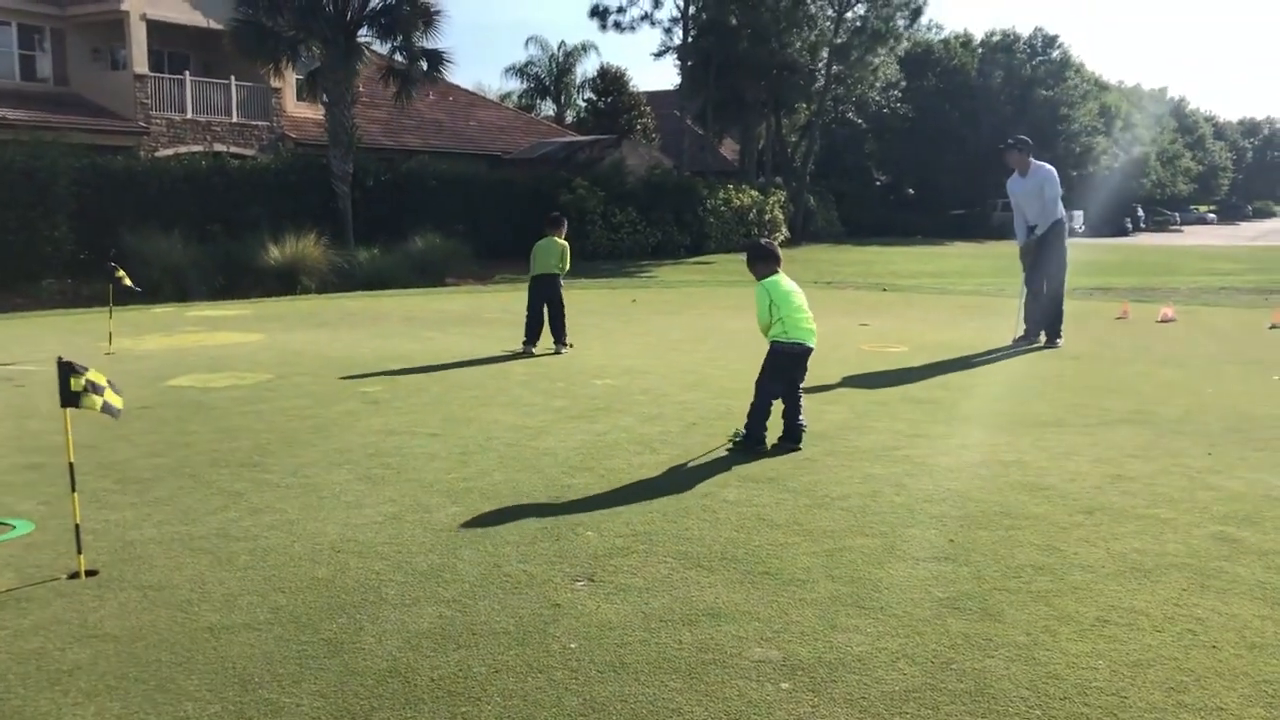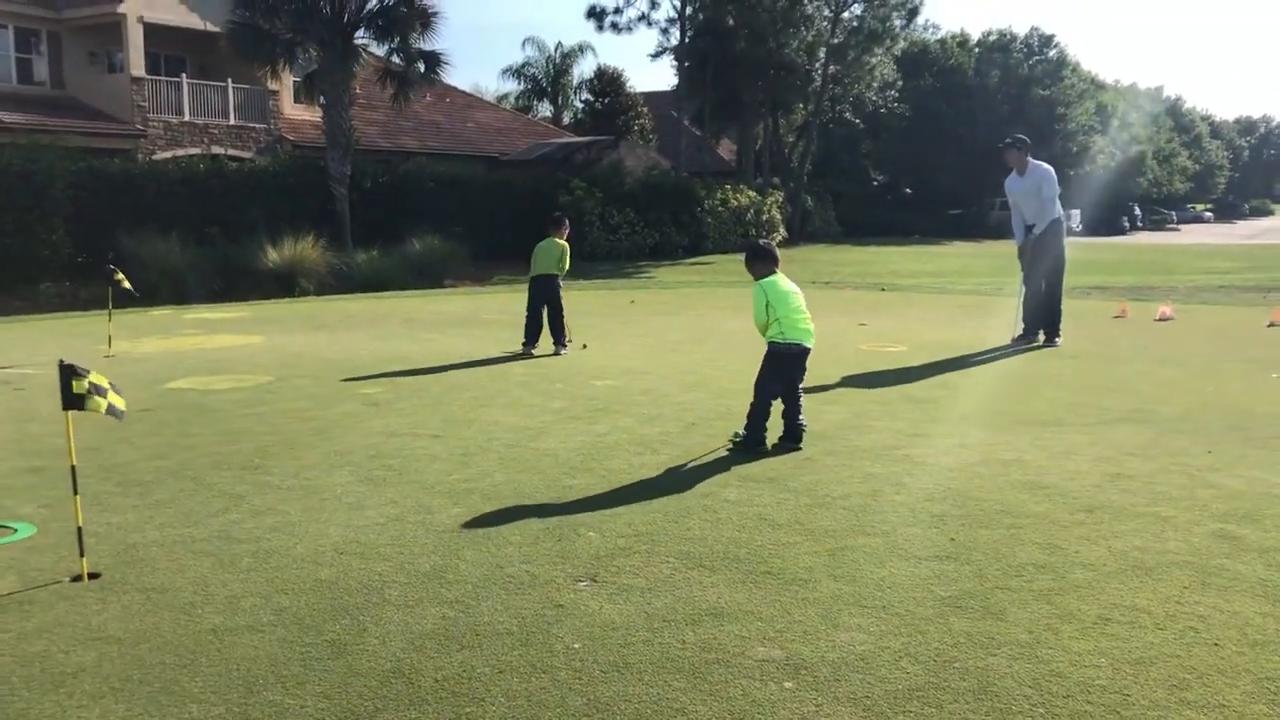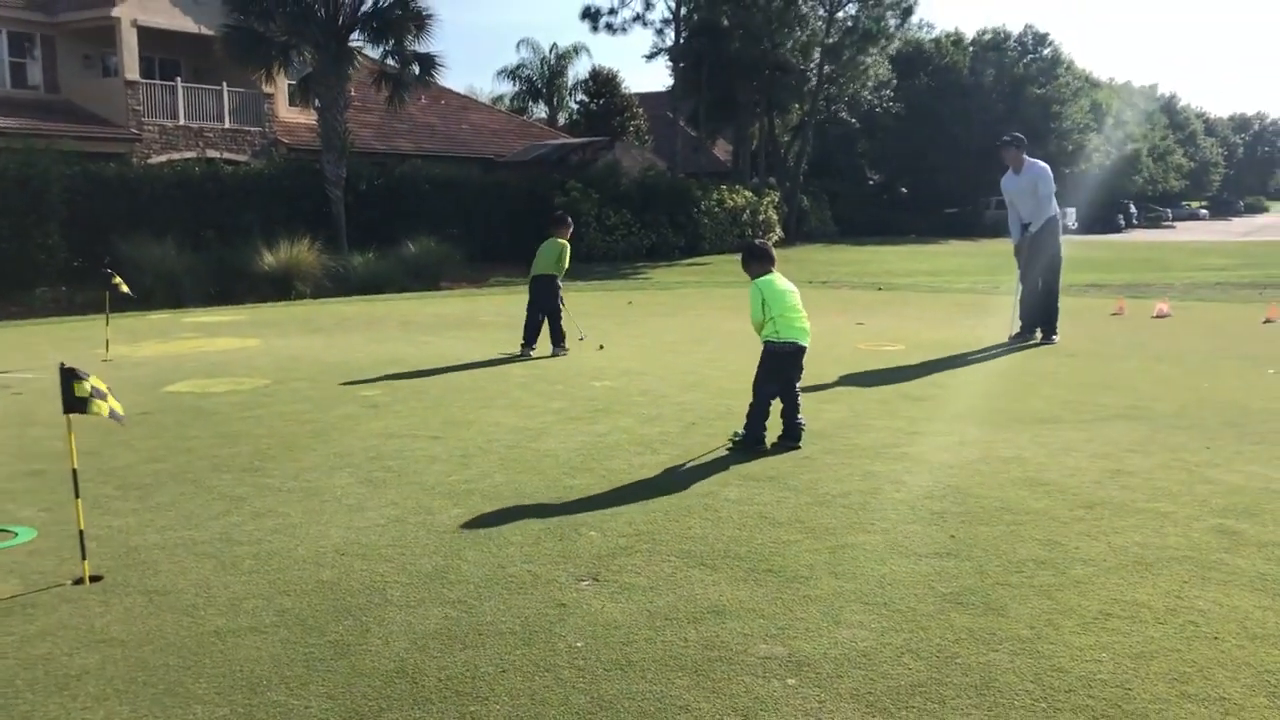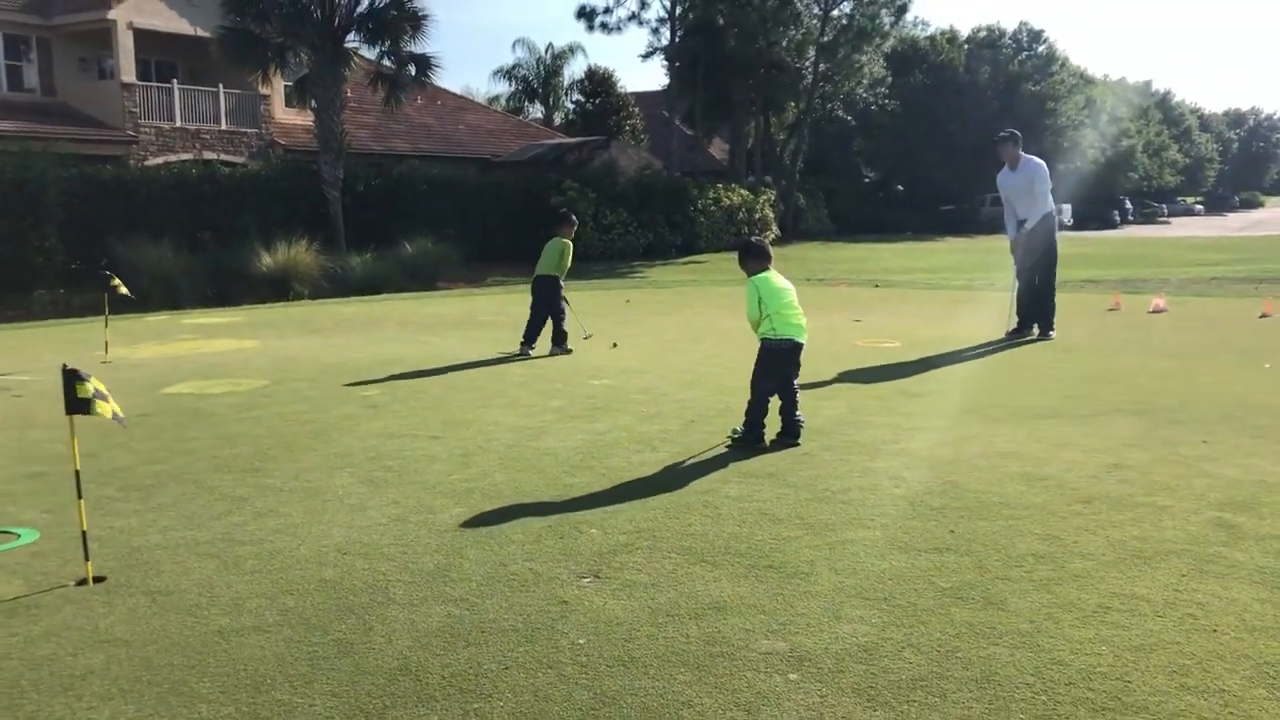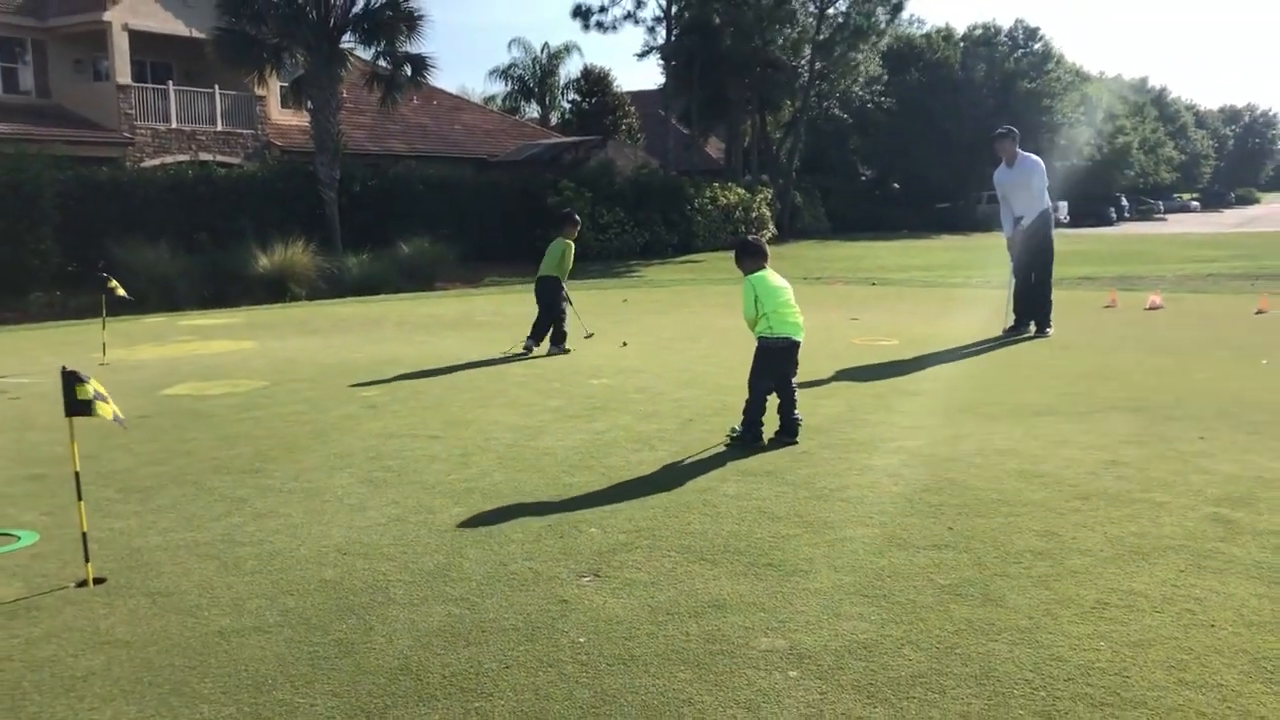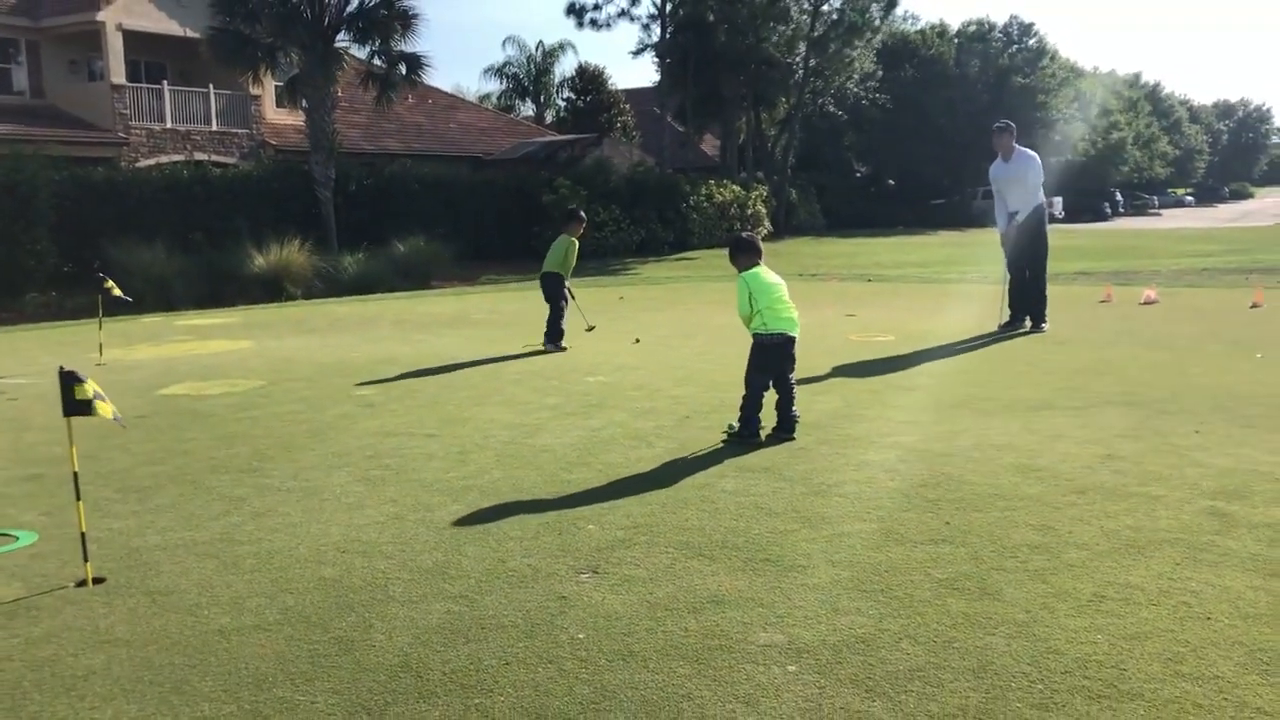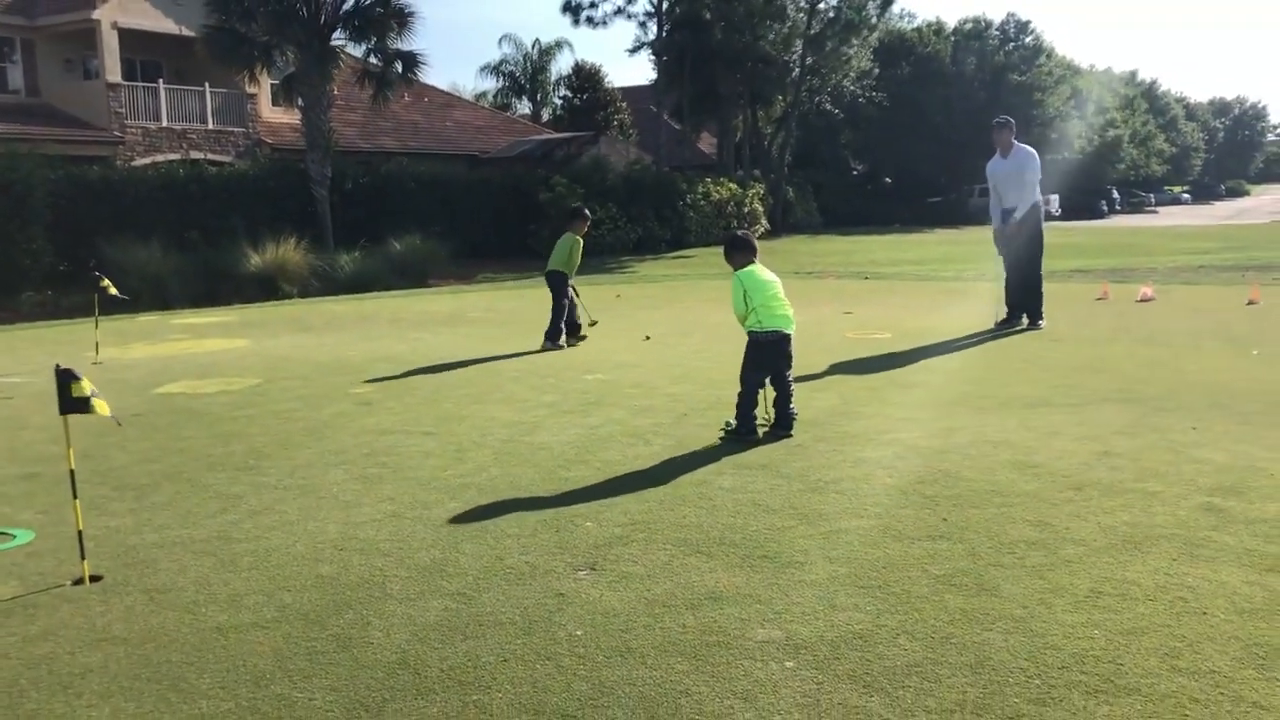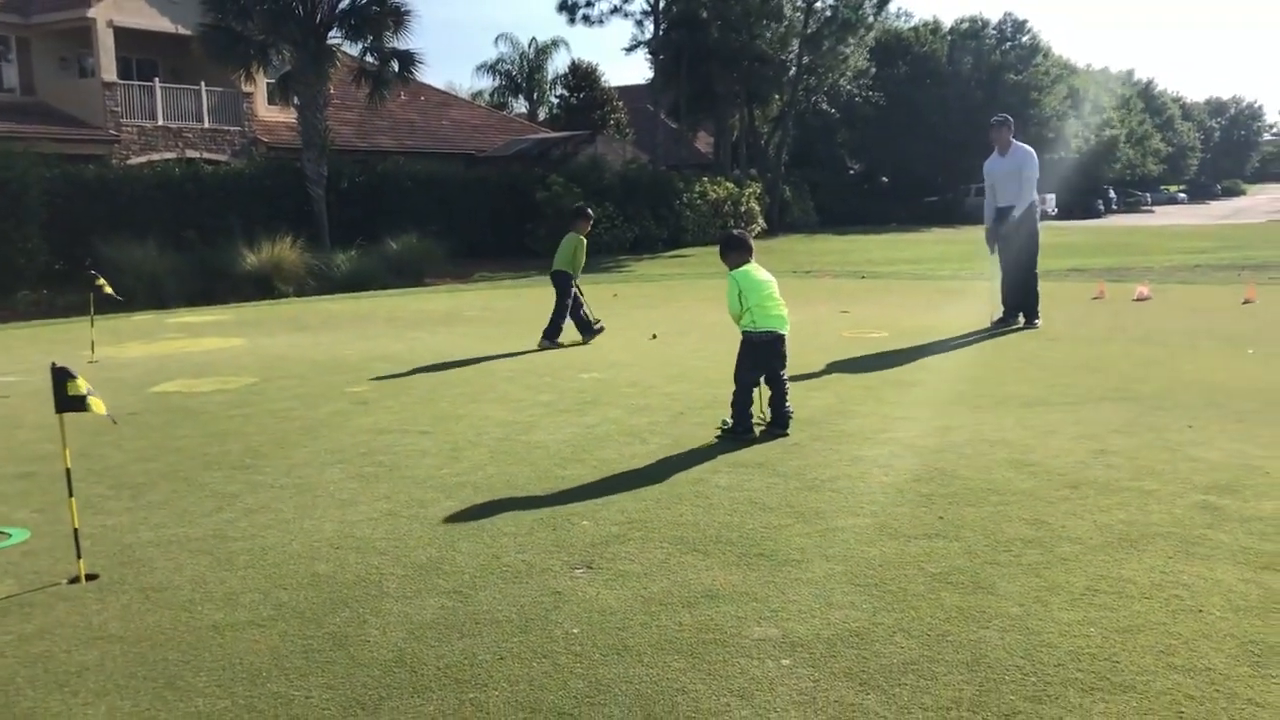
dt=0.1s
person 1, frame 1
left shoulder: (765, 286)
right shoulder: (793, 285)
left elbow: (764, 320)
right elbow: (794, 316)
left wrist: (771, 336)
left hip: (784, 344)
right hip: (805, 343)
left knee: (764, 391)
right knee: (792, 391)
left ankle: (755, 439)
right ankle: (793, 436)
person 1, frame 2
left shoulder: (763, 286)
right shoulder: (792, 286)
left elbow: (761, 320)
right elbow: (795, 315)
left wrist: (768, 335)
left hip: (782, 345)
right hip: (804, 343)
left knee: (764, 391)
right knee: (793, 391)
left ankle: (754, 439)
right ankle: (793, 436)
person 1, frame 3
left shoulder: (759, 285)
right shoulder: (788, 285)
left elbow: (757, 319)
right elbow: (792, 315)
left wrist: (765, 335)
left hip: (778, 344)
right hip: (799, 342)
left knee: (762, 391)
right knee: (790, 390)
left ankle: (754, 438)
right ankle: (792, 435)
person 1, frame 4
left shoulder: (755, 283)
right shoulder: (785, 282)
left elbow: (753, 316)
right elbow: (788, 312)
left wrist: (761, 332)
left hip: (774, 342)
right hip: (797, 339)
left knee: (761, 389)
right knee: (789, 387)
left ankle: (753, 435)
right ankle: (790, 432)
person 1, frame 5
left shoulder: (751, 281)
right shoulder: (781, 281)
left elbow: (750, 315)
right elbow: (785, 311)
left wrist: (758, 331)
left hip: (771, 340)
right hip: (793, 338)
left knee: (758, 388)
right knee: (787, 386)
left ankle: (751, 434)
right ankle: (789, 430)
person 1, frame 6
left shoulder: (745, 279)
right shoulder: (775, 277)
left elbow: (745, 312)
right elbow: (781, 307)
left wrist: (753, 327)
left hip: (767, 336)
right hip: (789, 334)
left knee: (754, 384)
right knee: (785, 382)
left ankle: (748, 430)
right ankle: (786, 427)
person 1, frame 7
left shoulder: (740, 276)
right shoulder: (770, 275)
left elbow: (740, 310)
left wrist: (749, 326)
left hip: (762, 334)
right hip: (784, 331)
left knee: (750, 381)
right knee: (782, 380)
left ankle: (745, 427)
right ankle: (784, 423)
person 1, frame 8
left shoulder: (735, 276)
right shoulder: (766, 275)
left elbow: (734, 310)
left wrist: (744, 324)
left hip: (756, 334)
right hip: (779, 331)
left knee: (744, 380)
right knee: (777, 379)
left ankle: (741, 426)
right ankle: (780, 422)
person 2, frame 1
left shoulder: (1046, 172)
right shoulder: (1012, 183)
left elbow: (1052, 208)
right elbow: (1018, 215)
left wrist: (1035, 237)
right wrist: (1022, 244)
left hip: (1053, 228)
right hip: (1032, 232)
left knee: (1054, 282)
right knee: (1032, 284)
left ankle: (1054, 333)
right ankle: (1032, 331)
person 2, frame 2
left shoulder: (1044, 172)
right shoulder: (1010, 182)
left elbow: (1050, 207)
right elbow: (1016, 214)
left wrist: (1033, 236)
right wrist: (1020, 243)
left hip: (1051, 228)
right hip: (1030, 232)
left knee: (1052, 282)
right knee: (1031, 283)
left ankle: (1053, 332)
right ankle: (1031, 330)
person 2, frame 3
left shoulder: (1040, 170)
right shoulder: (1006, 180)
left elbow: (1046, 205)
right elbow: (1013, 212)
left wrist: (1030, 234)
right wrist: (1017, 241)
left hip: (1047, 226)
right hip: (1027, 230)
left knee: (1049, 280)
right knee: (1028, 281)
left ankle: (1050, 330)
right ankle: (1028, 327)
person 2, frame 4
left shoulder: (1036, 166)
right shoulder: (1002, 177)
left elbow: (1042, 202)
right elbow: (1009, 209)
left wrist: (1025, 231)
right wrist: (1013, 237)
left hip: (1043, 222)
right hip: (1022, 227)
left knee: (1045, 276)
right knee: (1024, 278)
left ankle: (1047, 325)
right ankle: (1025, 324)
person 2, frame 5
left shoulder: (1033, 164)
right shoulder: (999, 174)
left elbow: (1038, 199)
right elbow: (1005, 206)
left wrist: (1022, 228)
right wrist: (1009, 235)
left hip: (1039, 220)
right hip: (1019, 224)
left knee: (1042, 274)
right knee: (1021, 275)
left ankle: (1043, 322)
right ankle: (1022, 321)
person 2, frame 6
left shoulder: (1029, 159)
right shoulder: (995, 169)
left elbow: (1033, 193)
right elbow: (999, 201)
left wrist: (1016, 223)
right wrist: (1003, 230)
left hip: (1033, 215)
right hip: (1012, 220)
left knee: (1036, 269)
right knee: (1015, 271)
left ankle: (1039, 318)
right ankle: (1017, 317)
person 2, frame 7
left shoulder: (1028, 155)
right shoulder: (992, 165)
left elbow: (1031, 191)
left wrist: (1014, 219)
right wrist: (997, 227)
left hip: (1029, 213)
right hip: (1008, 216)
left knee: (1032, 267)
right knee: (1012, 269)
left ankle: (1035, 315)
right ankle: (1014, 314)
person 2, frame 8
left shoulder: (1026, 154)
right shoulder: (990, 163)
left elbow: (1029, 189)
right elbow: (990, 195)
left wrist: (1014, 216)
right wrist: (989, 225)
left hip: (1024, 213)
right hip: (1003, 215)
left knee: (1027, 266)
right knee: (1008, 268)
left ankle: (1032, 315)
right ankle: (1010, 313)
